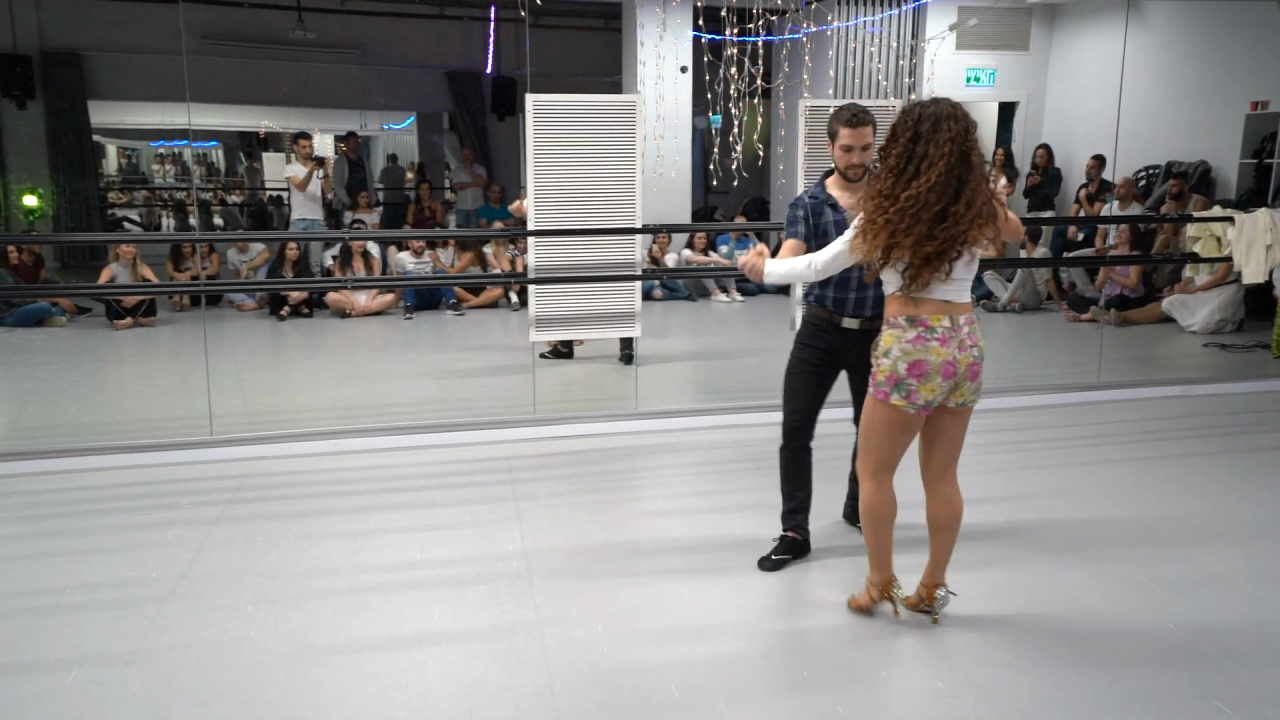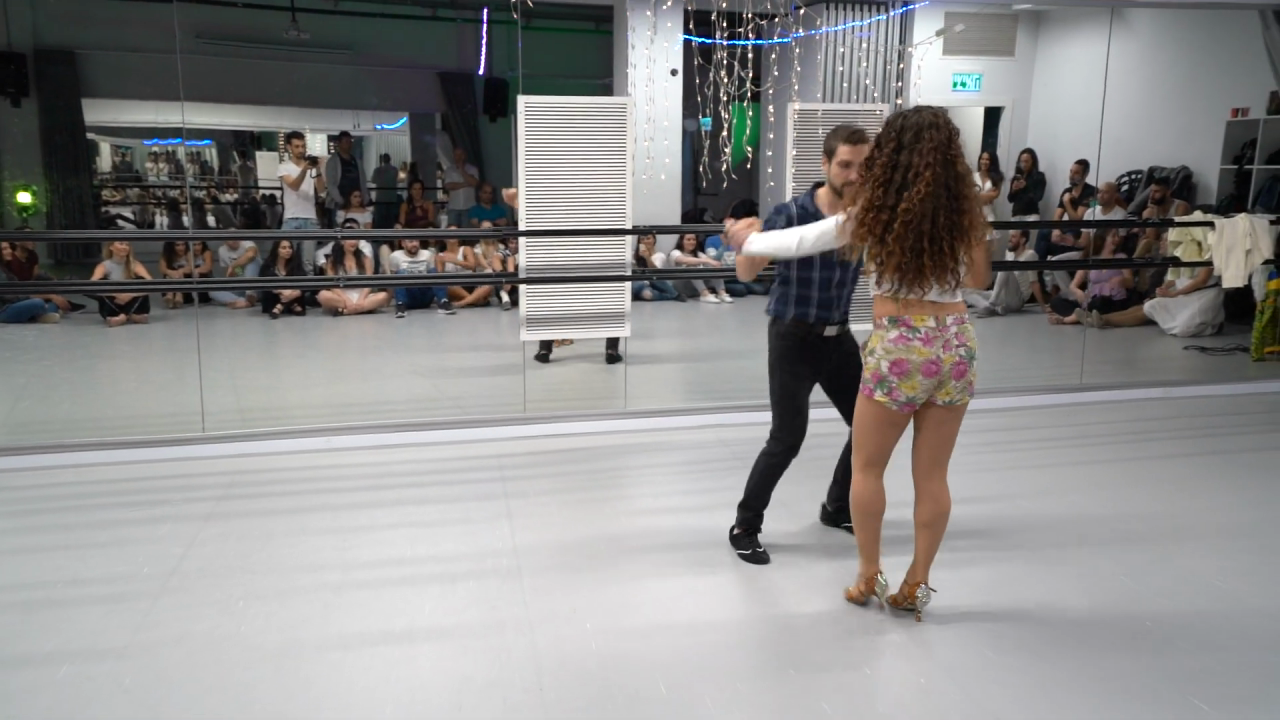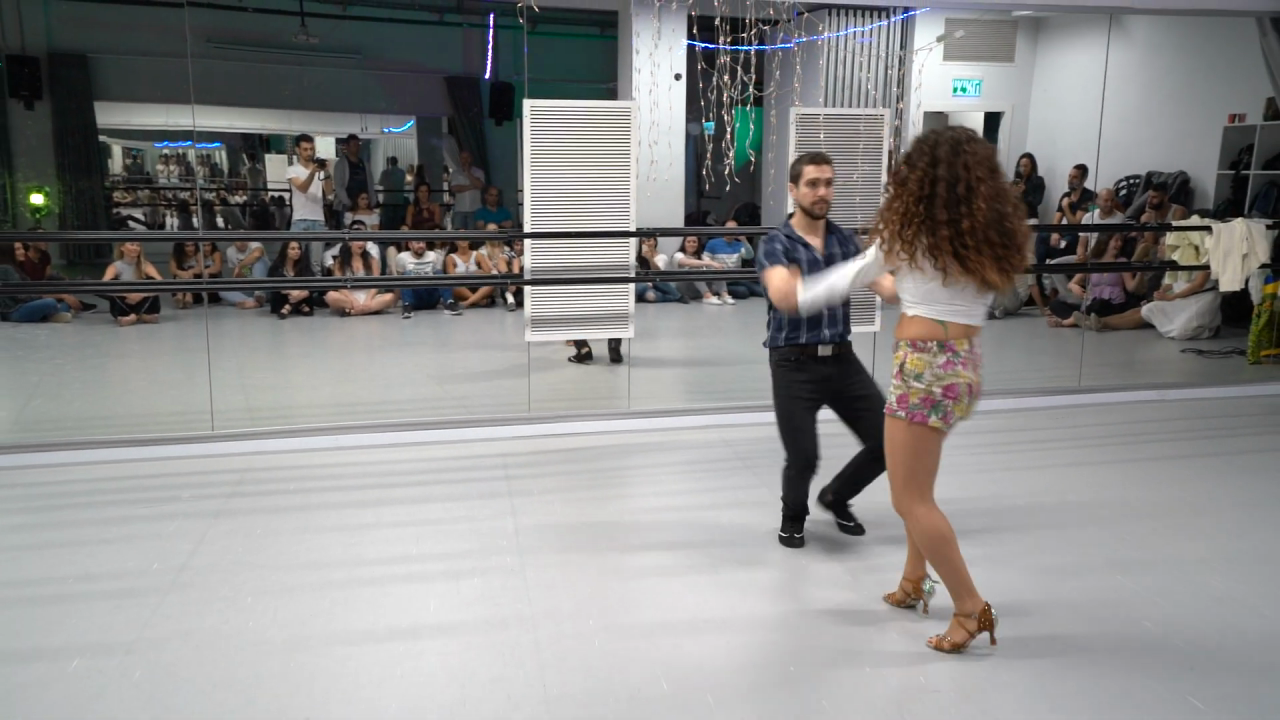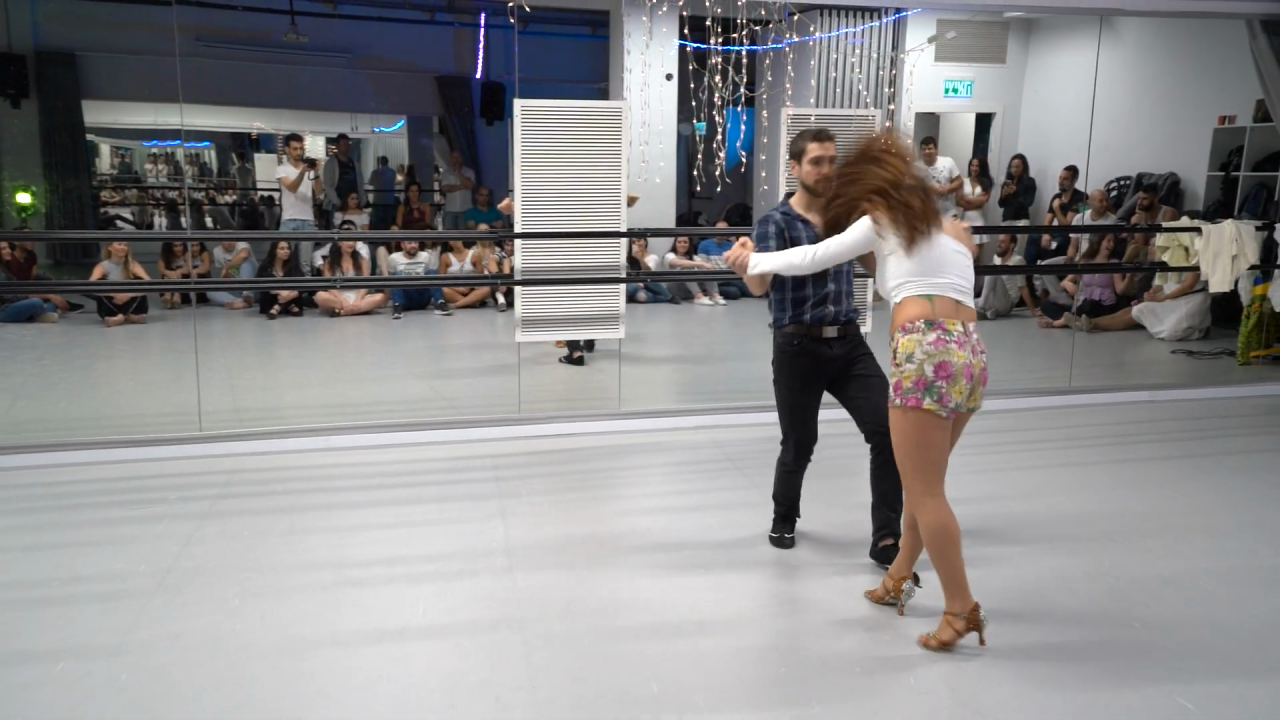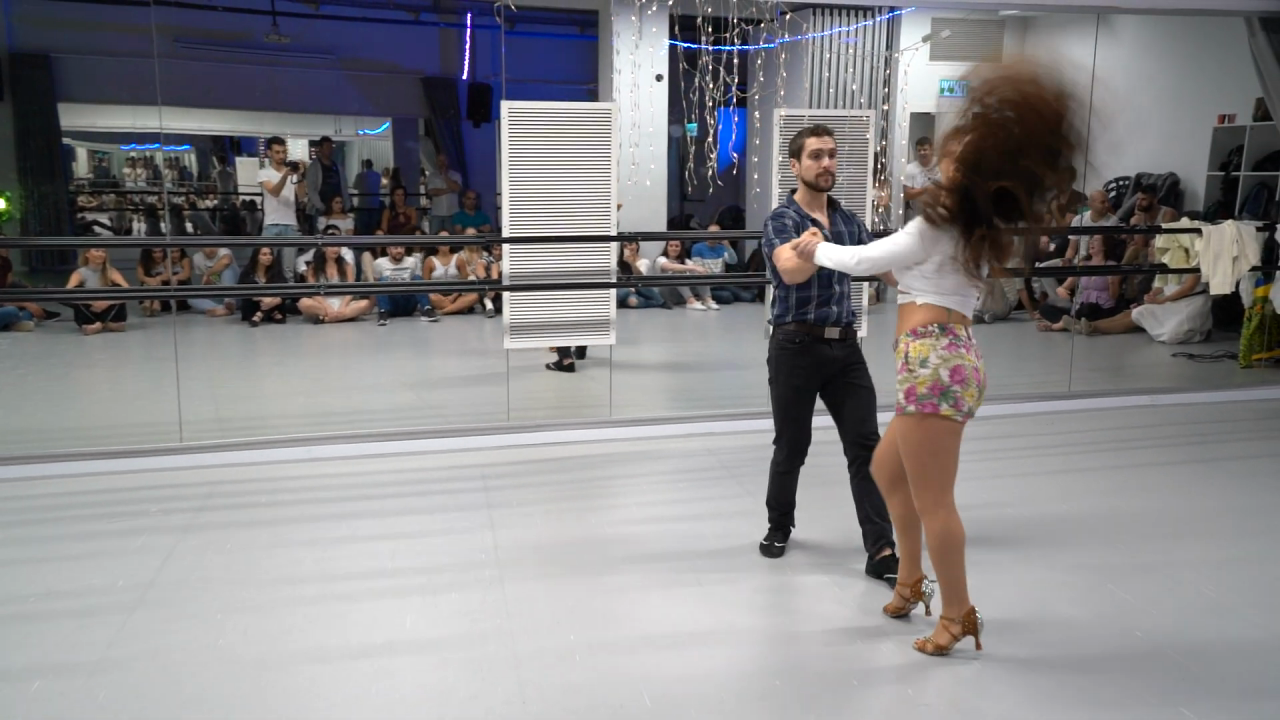
dt=0.4s
person 1, frame 1
left shoulder: (885, 213)
right shoulder: (977, 209)
left elbow: (818, 267)
right elbow: (1013, 231)
left wrist: (765, 268)
left hip: (908, 350)
right hip: (964, 348)
left knee: (873, 473)
right knee: (941, 475)
left ankle: (880, 583)
right ankle: (931, 588)
person 1, frame 2
left shoulder: (874, 212)
right shoulder: (964, 214)
left elbow: (802, 240)
right elbow: (978, 278)
left wrist: (748, 240)
left hip: (898, 348)
right hip: (955, 347)
left knee: (867, 468)
right knee: (932, 475)
left ankle: (868, 576)
right ankle: (916, 585)
person 1, frame 3
left shoulder: (912, 233)
right shoulder: (994, 233)
left elbow: (853, 276)
left wrist: (799, 293)
left hip: (924, 369)
right hip: (963, 365)
left knee: (912, 500)
right knee: (916, 487)
left ankle: (972, 609)
right ankle: (914, 581)
person 1, frame 4
left shoulder: (883, 219)
right shoulder: (953, 229)
left elbow: (815, 259)
left wrist: (753, 260)
left hip: (924, 354)
right hip: (970, 355)
left knee: (925, 492)
right knee: (921, 481)
left ankle: (961, 608)
right ankle: (900, 577)
person 1, frame 5
left shoulder: (944, 222)
right shoulder: (982, 223)
left elbow: (868, 261)
left wrist: (817, 249)
left hip: (934, 362)
right hip: (943, 359)
left knee: (930, 498)
right knee: (888, 468)
left ankle: (957, 615)
right ankle: (912, 580)
person 2, frame 1
right shoulder: (807, 204)
right elbow: (788, 264)
left hip: (875, 330)
right hip: (821, 328)
right knee: (796, 428)
left ankle: (859, 508)
right ankle: (794, 532)
person 2, frame 2
right shoulder: (791, 213)
right elbow: (747, 271)
left hip: (839, 338)
right hip: (793, 339)
right knee: (787, 439)
left ankle: (838, 507)
right ankle: (745, 526)
person 2, frame 3
left shoulder: (845, 241)
right shoulder: (775, 243)
left elbow: (884, 287)
right elbow: (779, 294)
right wrist: (788, 294)
left hip: (841, 360)
right hip: (793, 363)
left knee: (887, 442)
right knee: (804, 456)
left ankle: (835, 497)
right ankle: (793, 515)
person 2, frame 4
right shoulder: (773, 223)
right elbow: (758, 286)
left hip: (849, 343)
right hip: (798, 346)
left knee: (887, 433)
right knee: (799, 444)
left ankle: (886, 540)
right ankle: (784, 517)
person 2, frame 5
left shoulder: (848, 220)
right shoulder: (782, 220)
right elbow: (792, 273)
left hip: (844, 345)
right hip: (796, 345)
left knee: (865, 445)
right knee: (792, 446)
left ankle: (881, 552)
right ankle: (779, 525)
